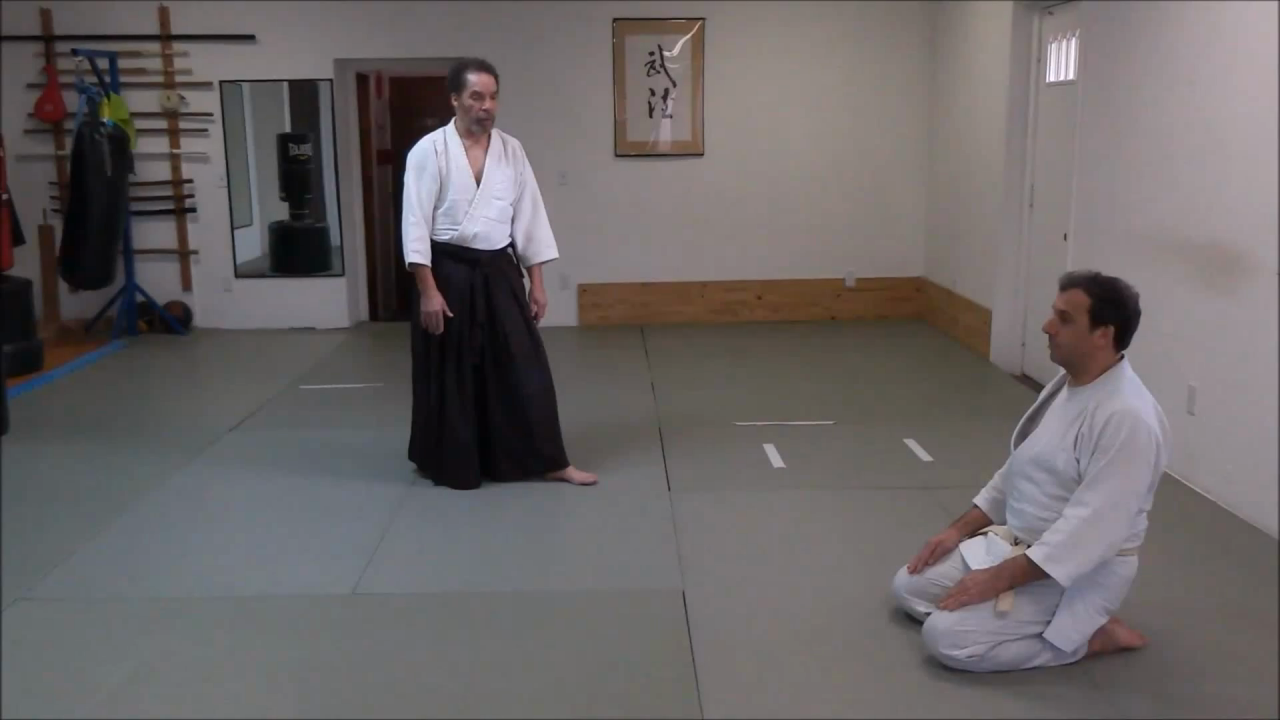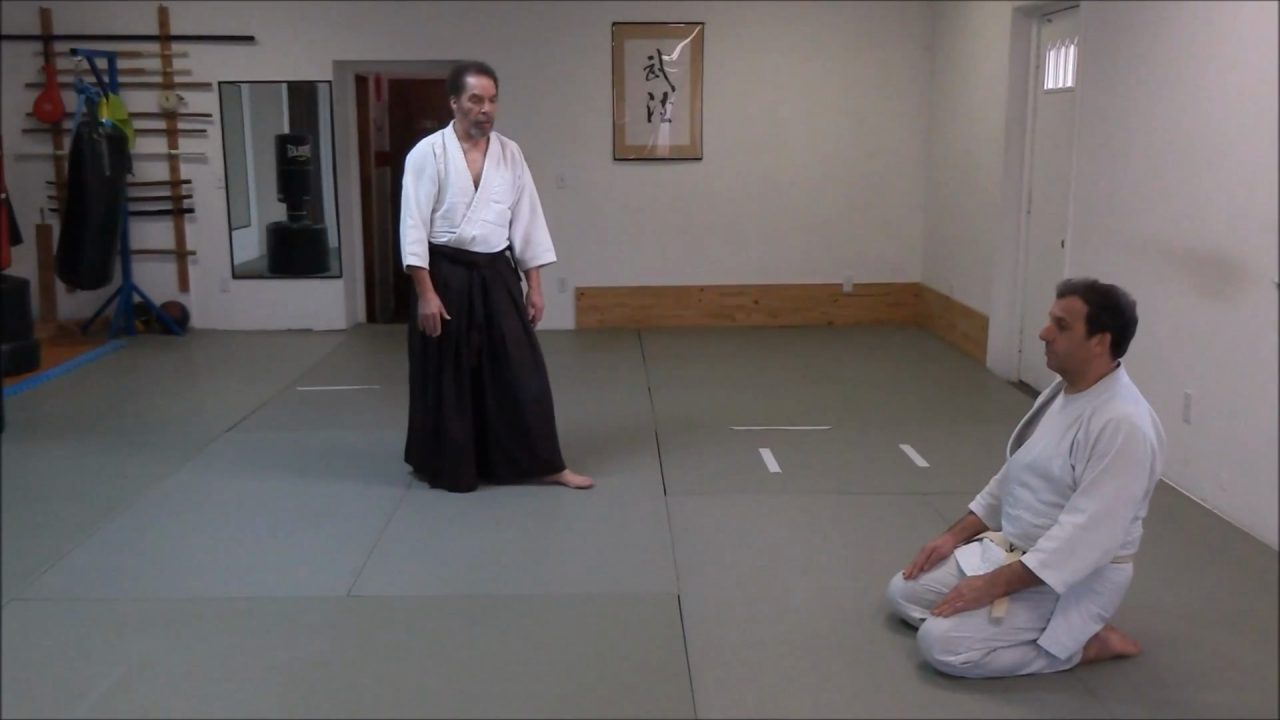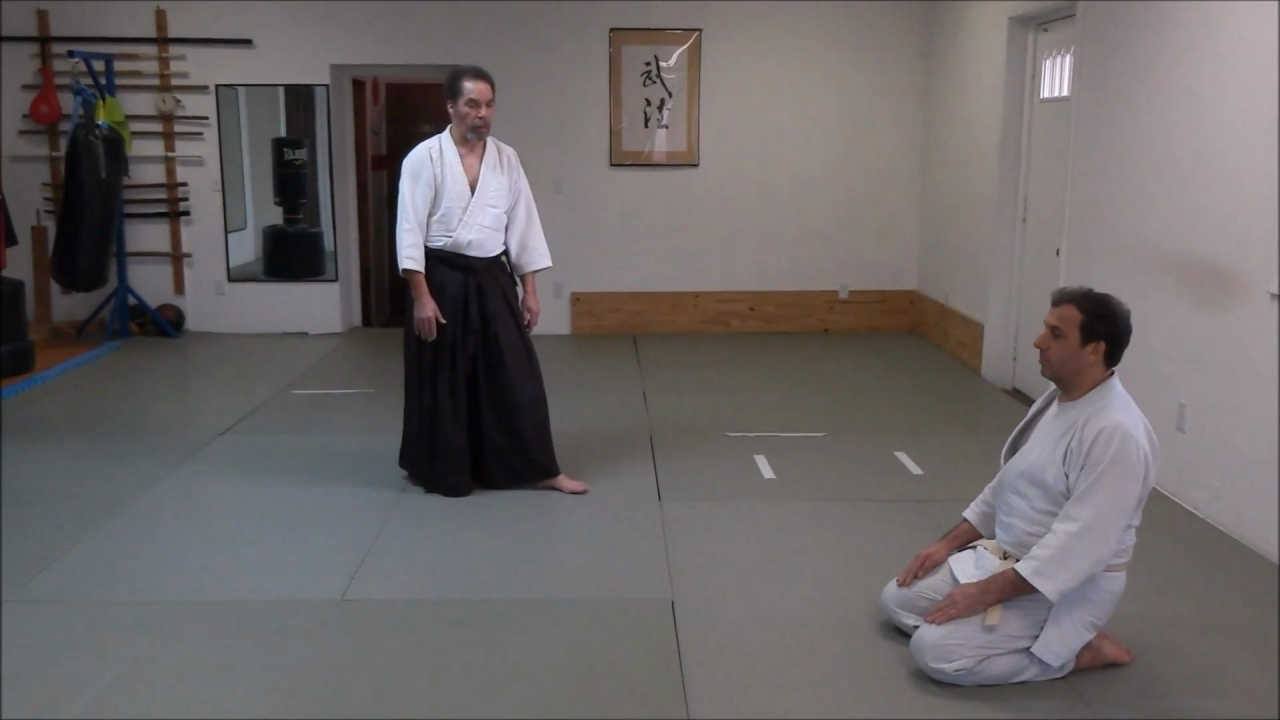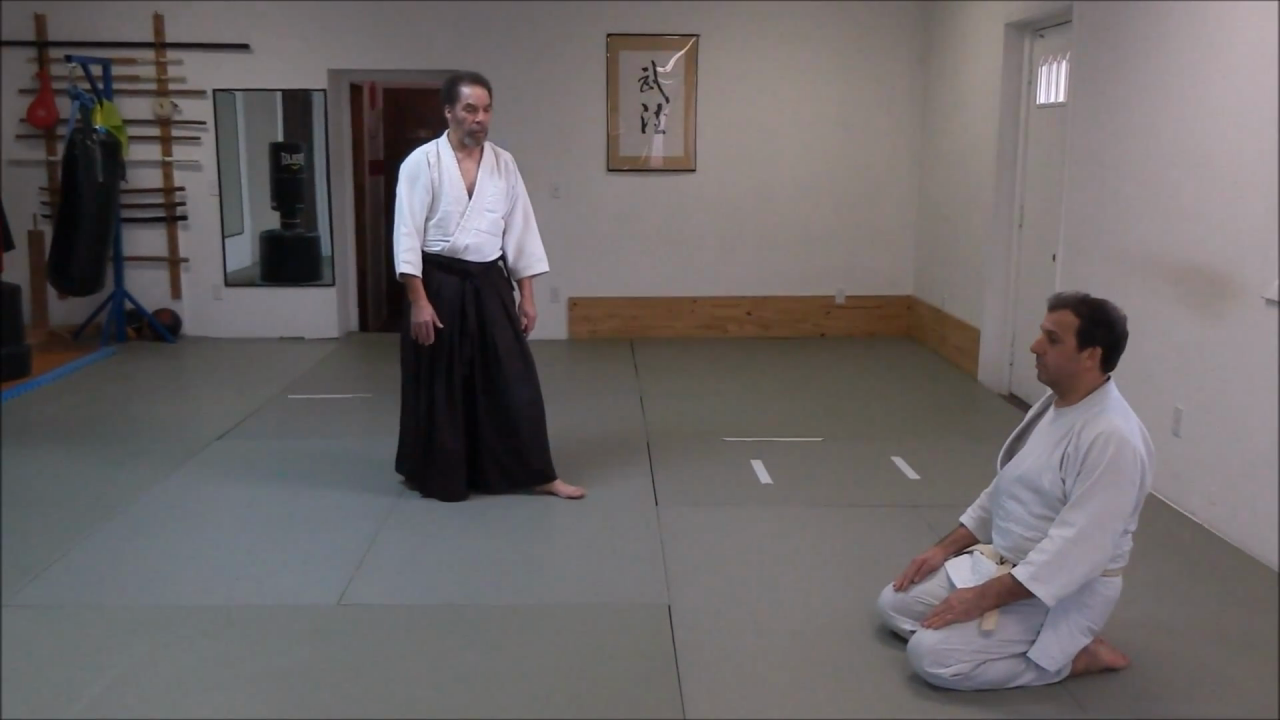
dt=0.5s
person 1, frame 1
left shoulder: (511, 149)
right shoulder: (429, 151)
left elbow: (529, 216)
right elbow: (416, 223)
left wrist: (536, 281)
right wrist: (428, 290)
left hip: (499, 273)
right hip: (448, 274)
left knee: (524, 369)
right knee: (449, 376)
left ankle: (549, 461)
right ankle: (450, 463)
person 1, frame 2
left shoulder: (509, 153)
right shoulder: (428, 153)
left elbow: (526, 220)
right elbow: (414, 226)
left wrist: (533, 285)
right wrist: (425, 293)
left hip: (496, 276)
right hip: (447, 277)
left knee: (522, 372)
right knee: (446, 378)
left ankle: (545, 464)
right ankle: (446, 465)
person 1, frame 3
left shoulder: (506, 158)
right shoulder: (425, 157)
left elbow: (522, 225)
right elbow: (410, 229)
left wrist: (529, 290)
right wrist: (421, 297)
left hip: (492, 280)
right hip: (442, 281)
left knee: (517, 377)
right knee: (442, 383)
left ankle: (541, 469)
right ankle: (441, 470)
person 1, frame 4
left shoulder: (503, 163)
right shoulder: (422, 162)
left elbow: (519, 230)
right elbow: (407, 234)
left wrist: (526, 294)
right wrist: (418, 301)
left hip: (489, 286)
right hip: (439, 286)
left knee: (514, 382)
right knee: (438, 388)
left ankle: (538, 474)
right ankle: (437, 474)
person 2, frame 1
left shoulder: (1127, 418)
right shoulder: (1067, 383)
left elbow: (1091, 530)
right elbow: (1019, 469)
left wrist: (999, 579)
right wrist: (959, 530)
left hip: (1078, 571)
left knee: (948, 637)
right knee: (911, 588)
left ankle: (1091, 634)
right ankle: (1074, 624)
person 2, frame 2
left shoulder: (1123, 424)
right shoulder: (1063, 390)
left elbow: (1087, 536)
right elbow: (1014, 475)
left wrist: (993, 585)
right wrist: (955, 535)
left hip: (1071, 577)
left knee: (943, 643)
right knee: (906, 592)
left ankle: (1087, 641)
person 2, frame 3
left shoulder: (1115, 434)
right shoulder: (1057, 399)
left elbow: (1080, 545)
right elbow: (1009, 483)
left wrist: (987, 593)
right wrist: (948, 543)
left hip: (1065, 586)
left knee: (936, 651)
right knee: (899, 600)
left ankle: (1079, 649)
right ankle: (1064, 639)
person 2, frame 4
left shoulder: (1111, 438)
right shoulder: (1053, 404)
left elbow: (1076, 549)
right elbow: (1004, 489)
left wrist: (984, 598)
right wrist: (945, 548)
left hip: (1061, 590)
left knee: (932, 655)
right knee: (896, 604)
left ankle: (1076, 654)
right ankle: (1057, 642)
